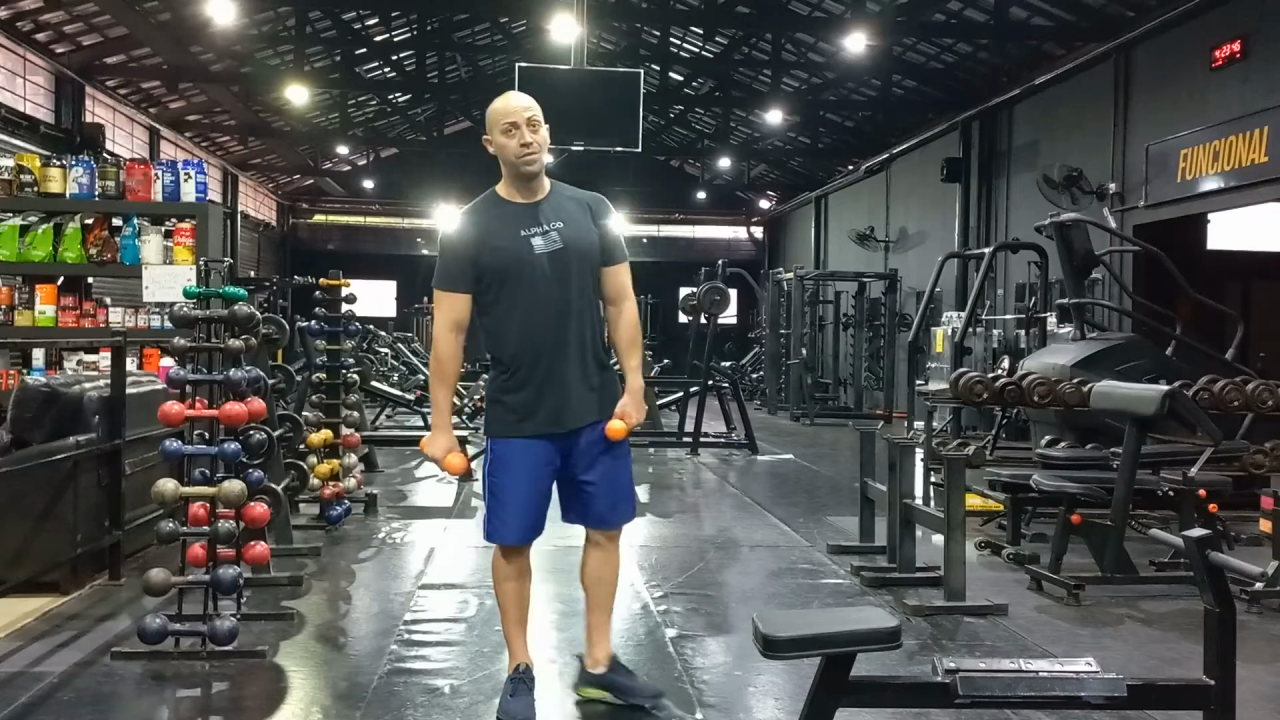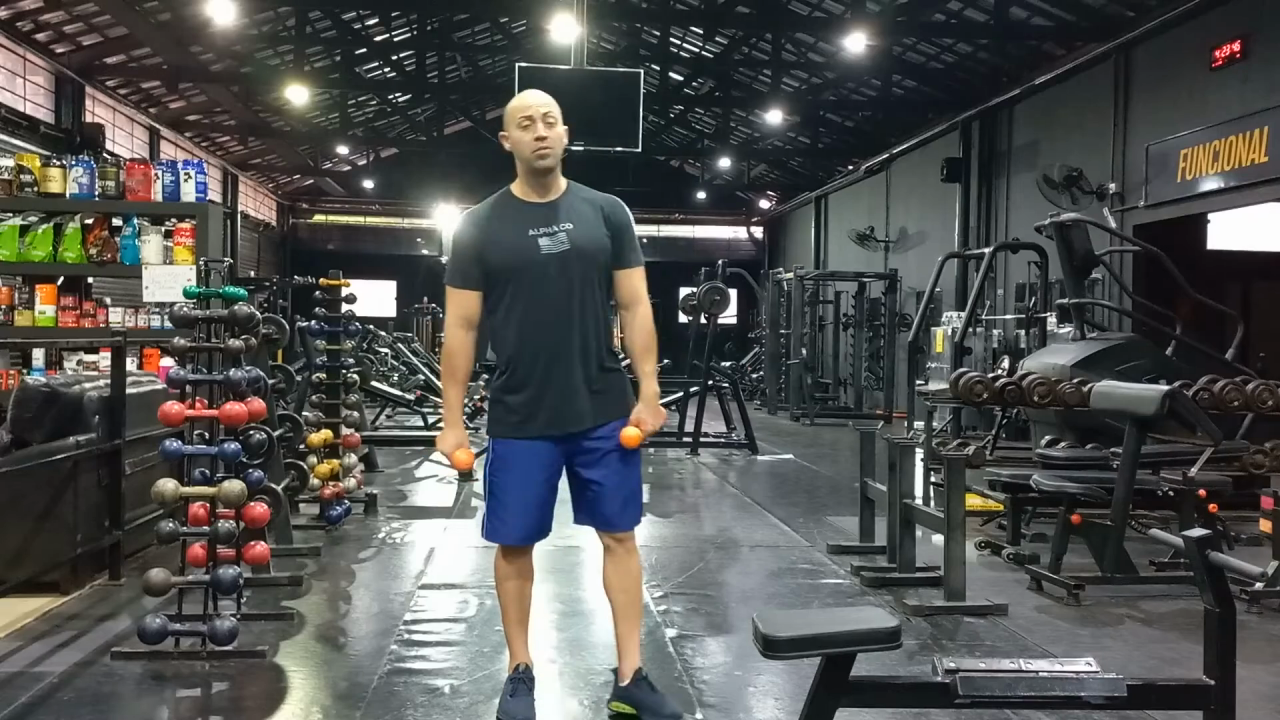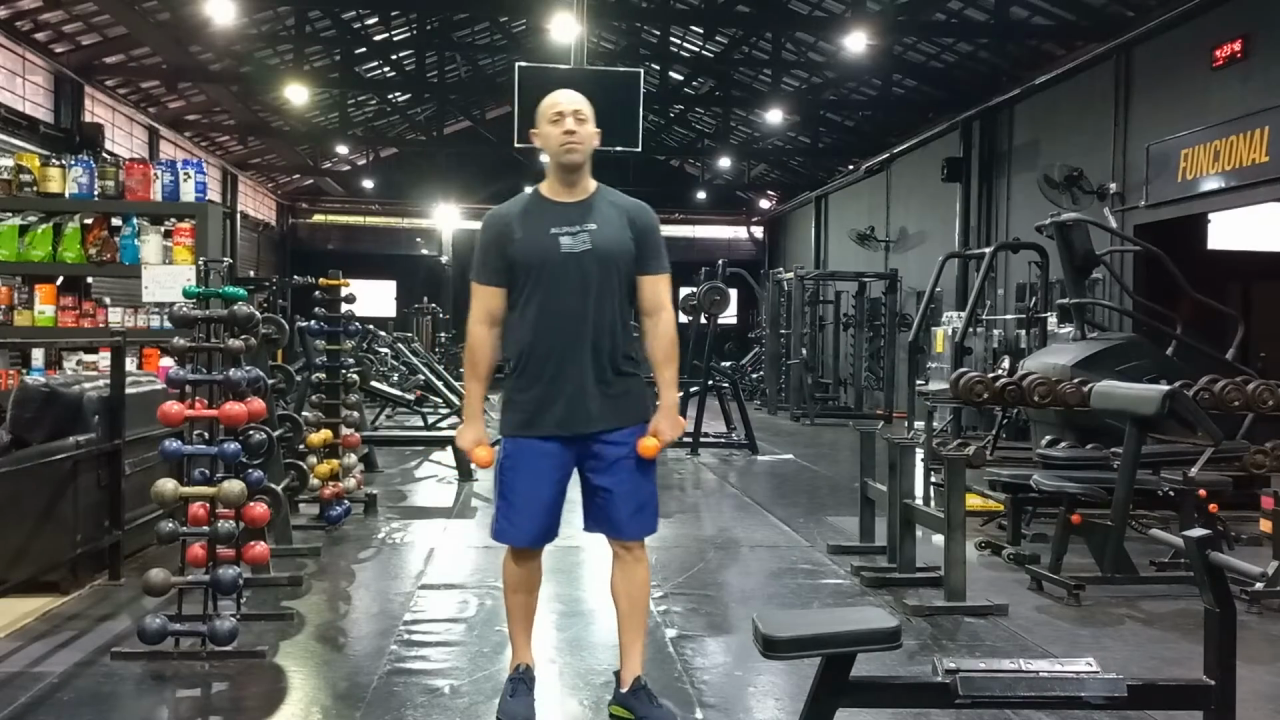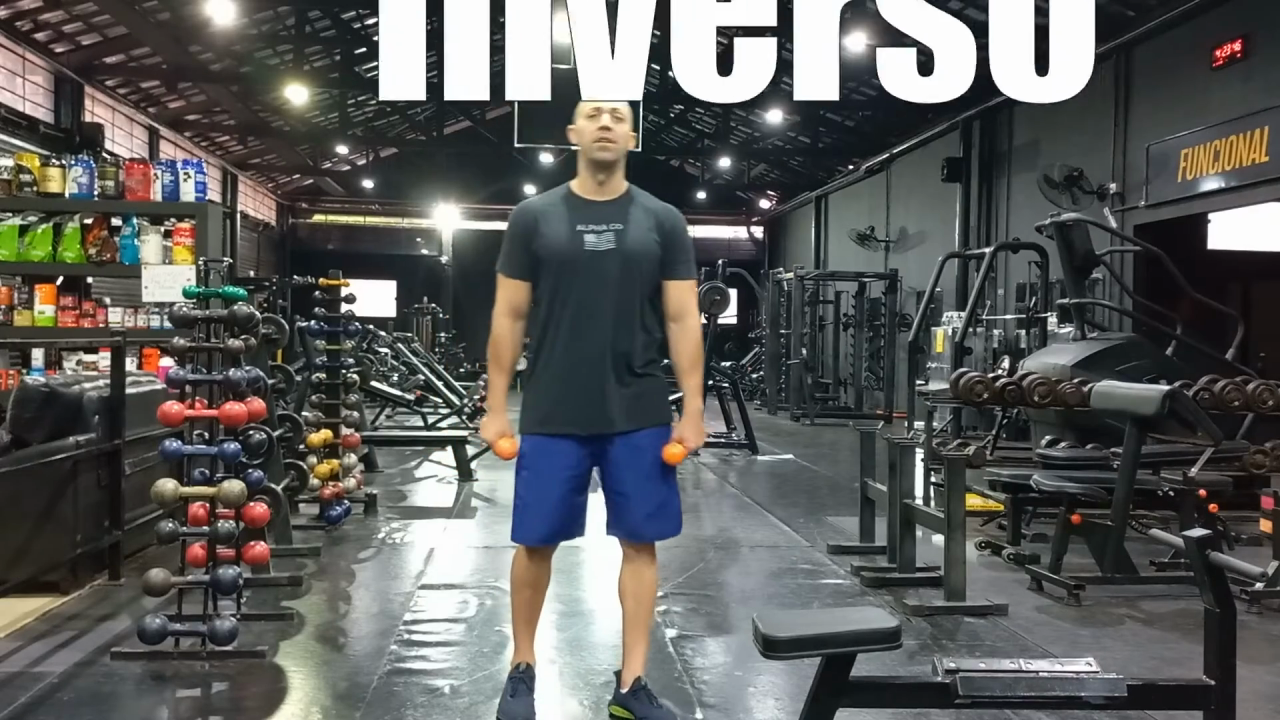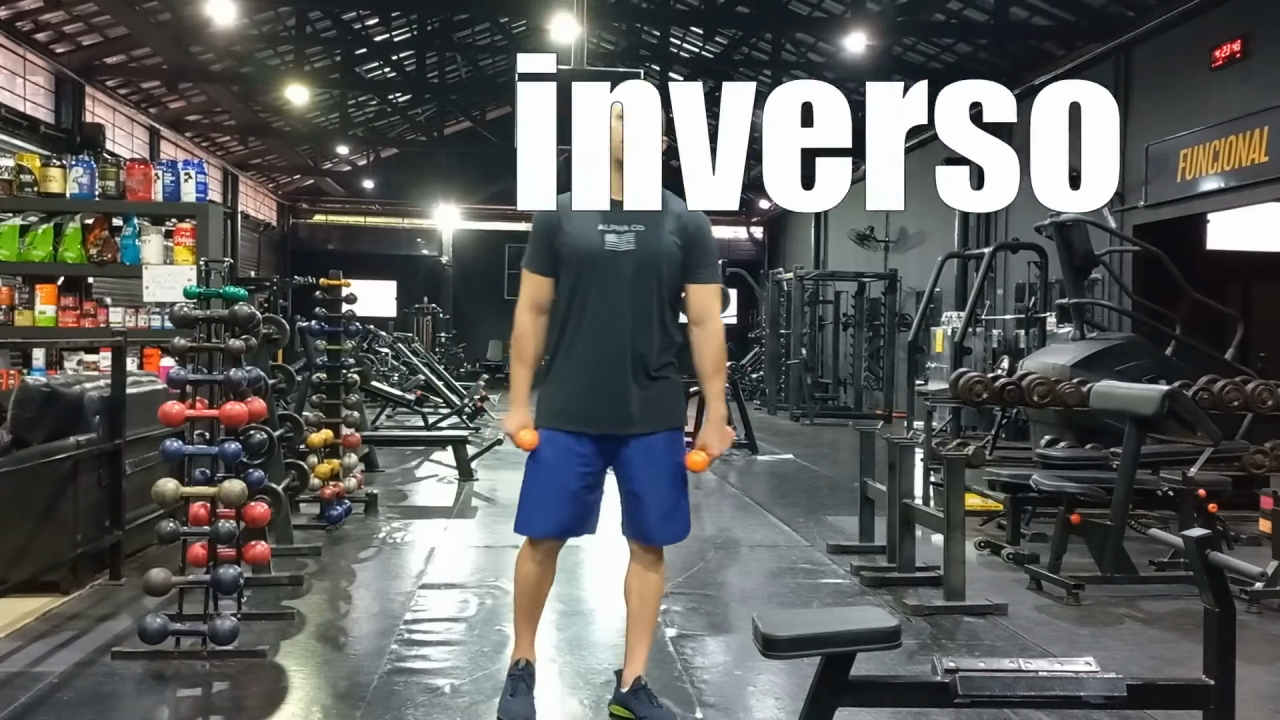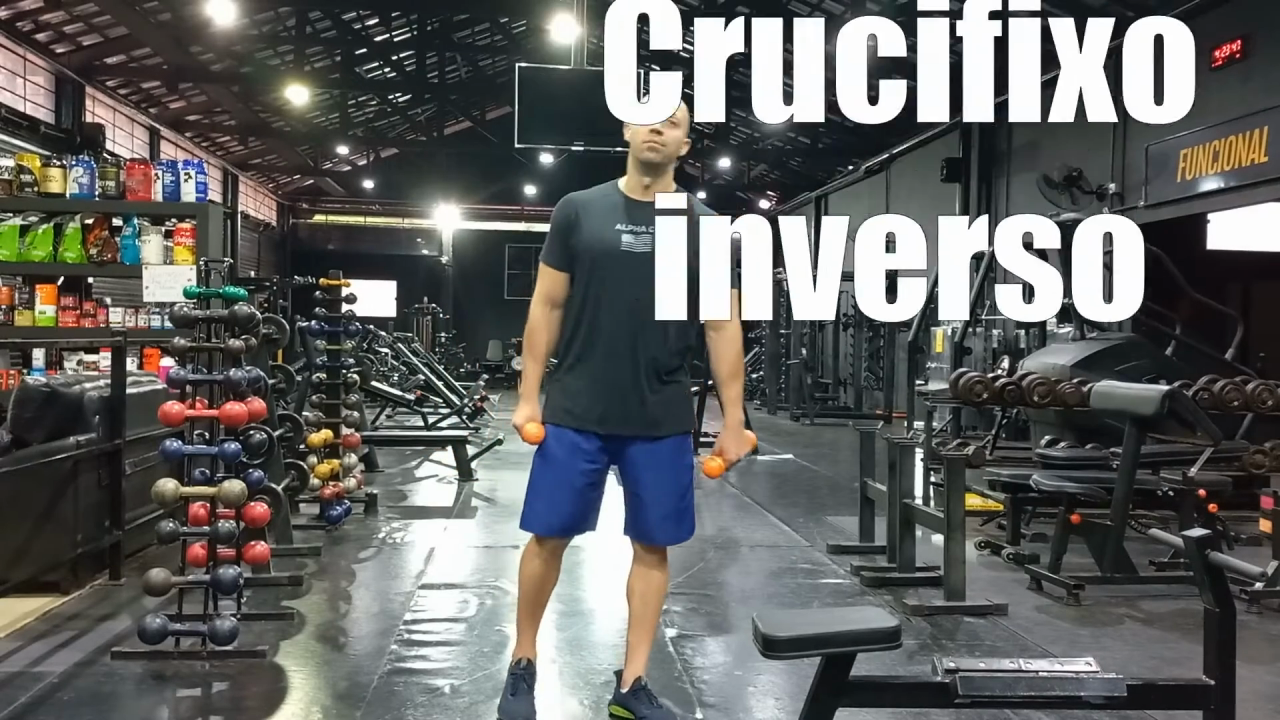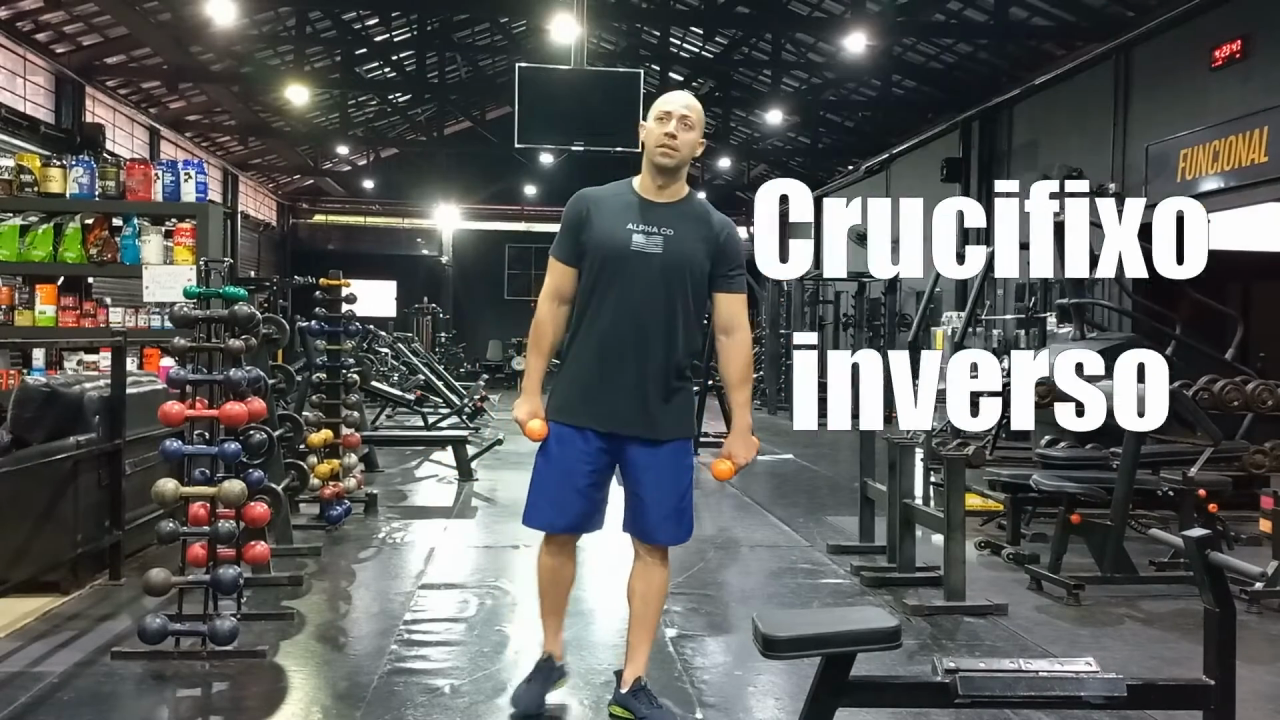
dt=0.2s
person 1, frame 1
left shoulder: (591, 210)
right shoulder: (470, 230)
left elbow: (620, 302)
right elbow: (448, 330)
left wrist: (633, 386)
right wrist: (441, 424)
left hip: (594, 407)
right hip: (519, 417)
left knee: (605, 529)
right knee: (512, 542)
left ankle: (598, 663)
person 1, frame 2
left shoulder: (606, 213)
right shoulder: (480, 227)
left elbow: (635, 306)
right elbow: (461, 327)
left wrist: (648, 393)
right wrist: (452, 419)
left hip: (603, 410)
right hip: (522, 418)
left knee: (619, 534)
right knee: (515, 544)
person 1, frame 3
left shoulder: (633, 217)
right shoulder: (505, 223)
left elbow: (658, 314)
right elbow: (484, 323)
left wrist: (668, 403)
right wrist: (473, 414)
left hip: (620, 413)
right hip: (534, 417)
left knee: (630, 541)
right knee: (524, 545)
person 1, frame 4
left shoulder: (662, 221)
right shoulder: (533, 218)
left elbow: (683, 319)
right elbow: (509, 316)
left wrist: (692, 410)
right wrist: (496, 406)
left hip: (638, 414)
right hip: (552, 414)
left knee: (641, 542)
right knee: (537, 542)
right ankle: (522, 668)
person 1, frame 5
left shoulder: (687, 225)
right shoulder: (559, 217)
left elbow: (706, 323)
right elbow: (532, 312)
left wrist: (715, 414)
right wrist: (519, 401)
left hip: (652, 416)
right hip: (567, 413)
left knee: (649, 544)
right knee: (542, 538)
right ankle: (522, 665)
person 1, frame 6
left shoulder: (705, 229)
right shoulder: (577, 211)
left elbow: (723, 326)
right elbow: (547, 306)
left wrist: (734, 419)
right wrist: (529, 395)
left hip: (660, 419)
right hip: (575, 410)
left knee: (652, 546)
right knee: (548, 535)
right ankle: (523, 664)
person 1, frame 7
left shoulder: (717, 231)
right shoulder: (590, 207)
left elbow: (733, 331)
right elbow: (554, 301)
left wrist: (741, 425)
right wrist: (531, 388)
left hip: (662, 419)
right hip: (579, 409)
left knee: (653, 545)
right knee: (559, 532)
right ankle: (550, 656)
